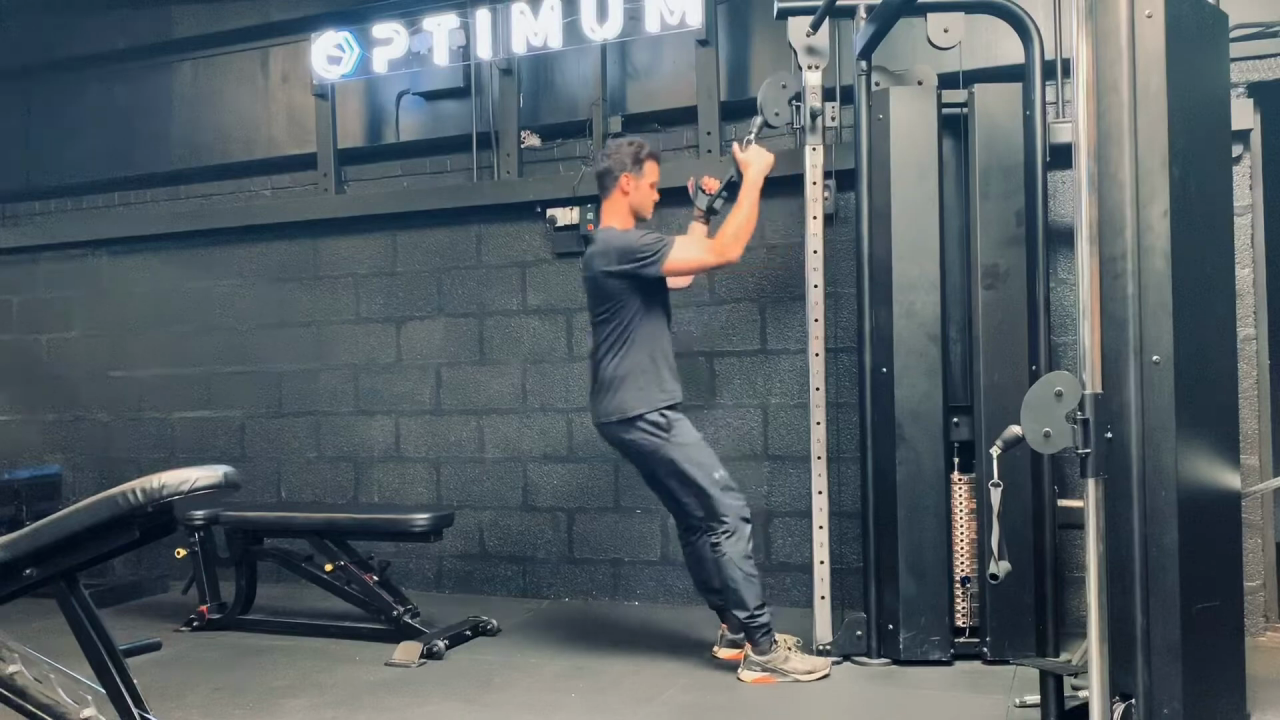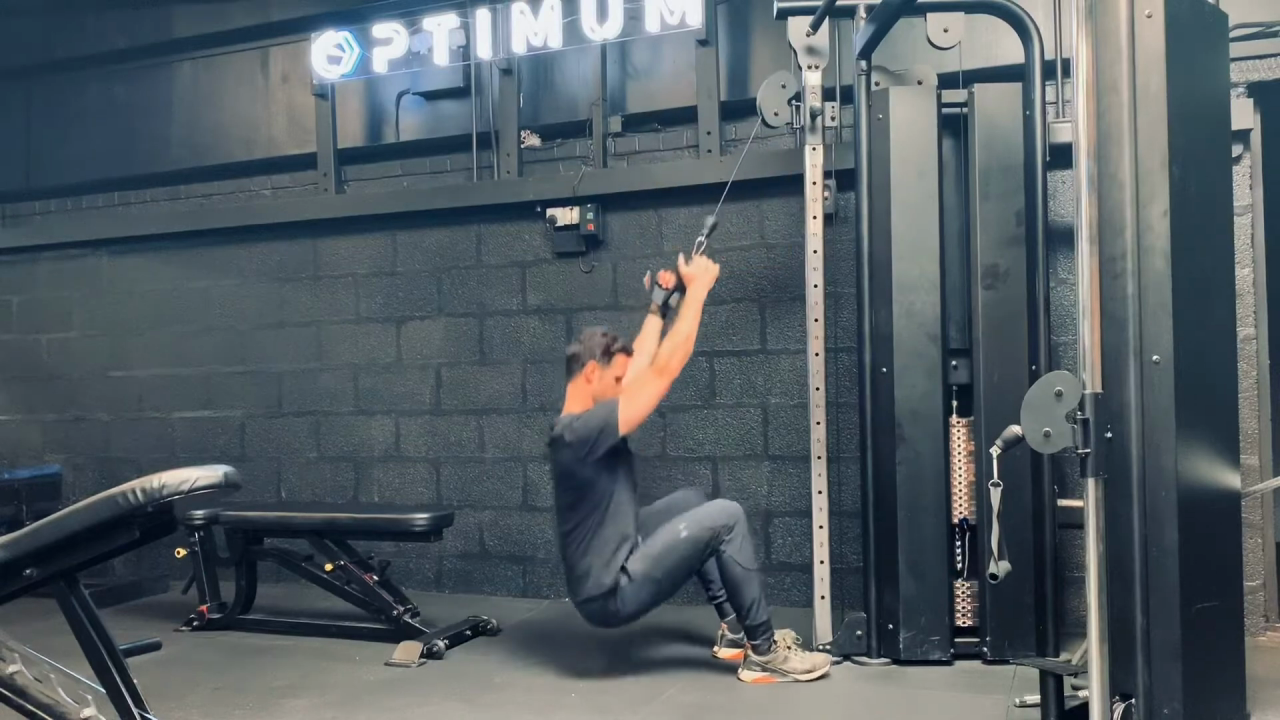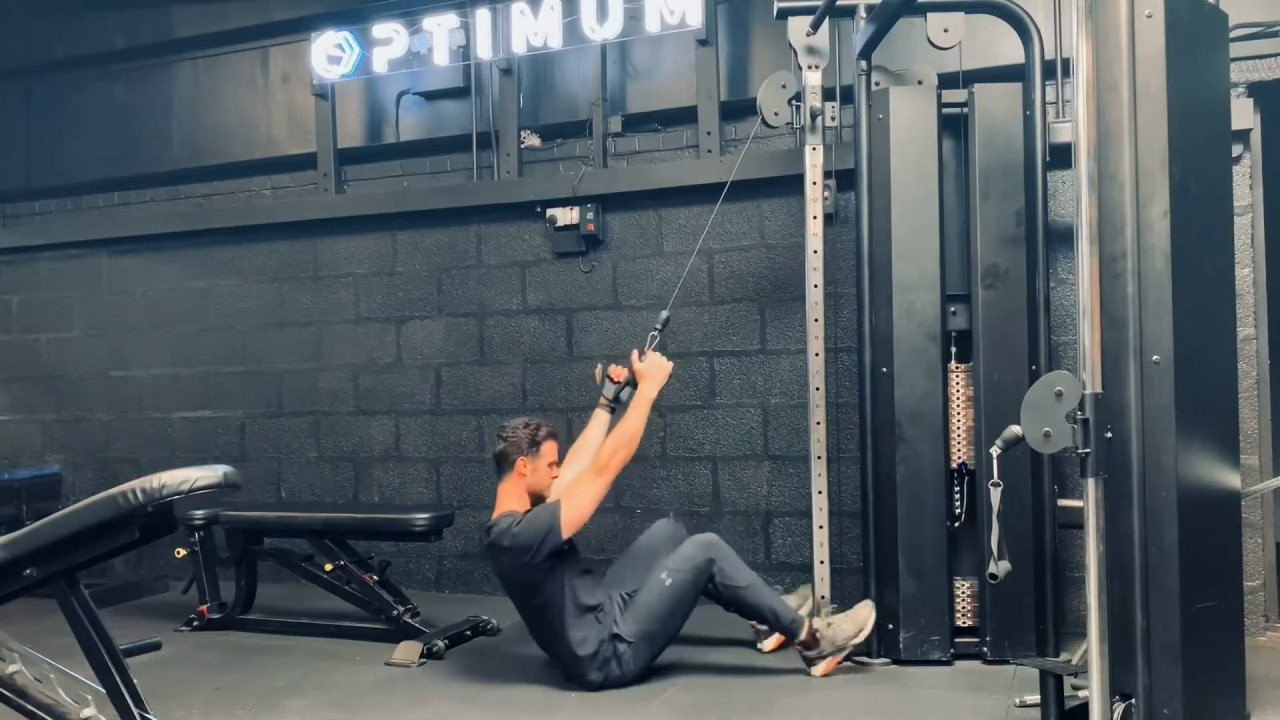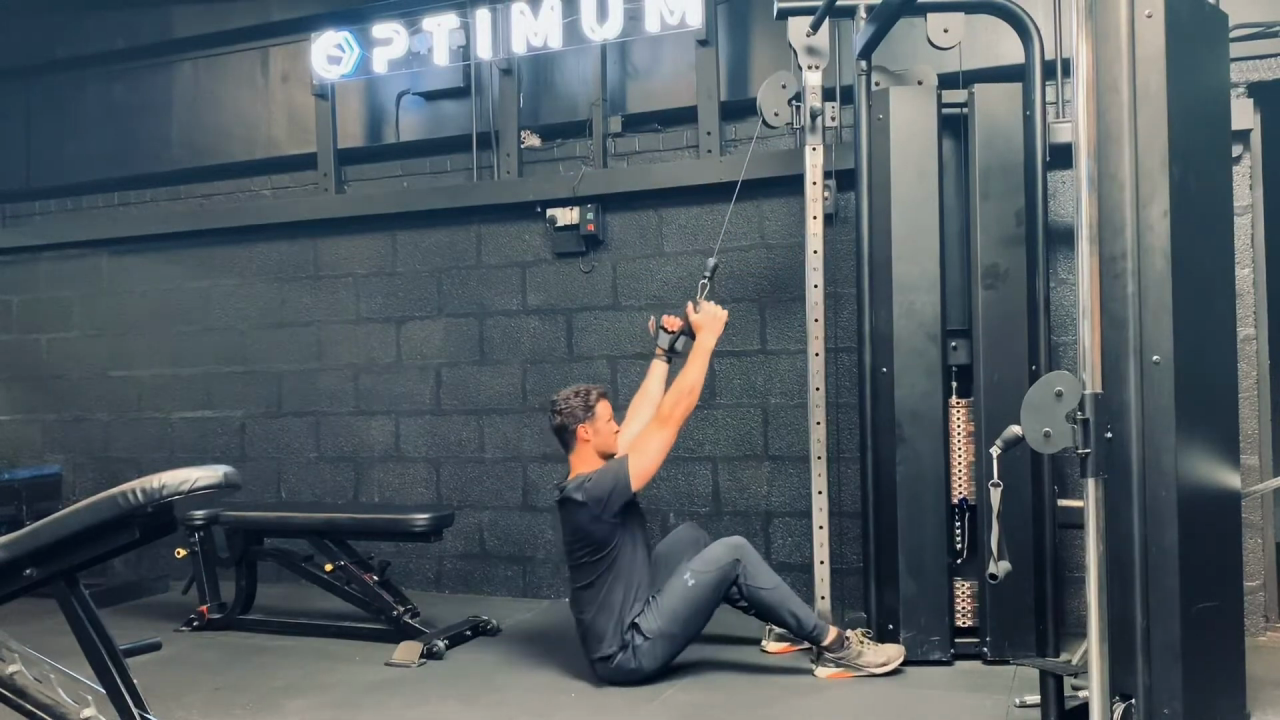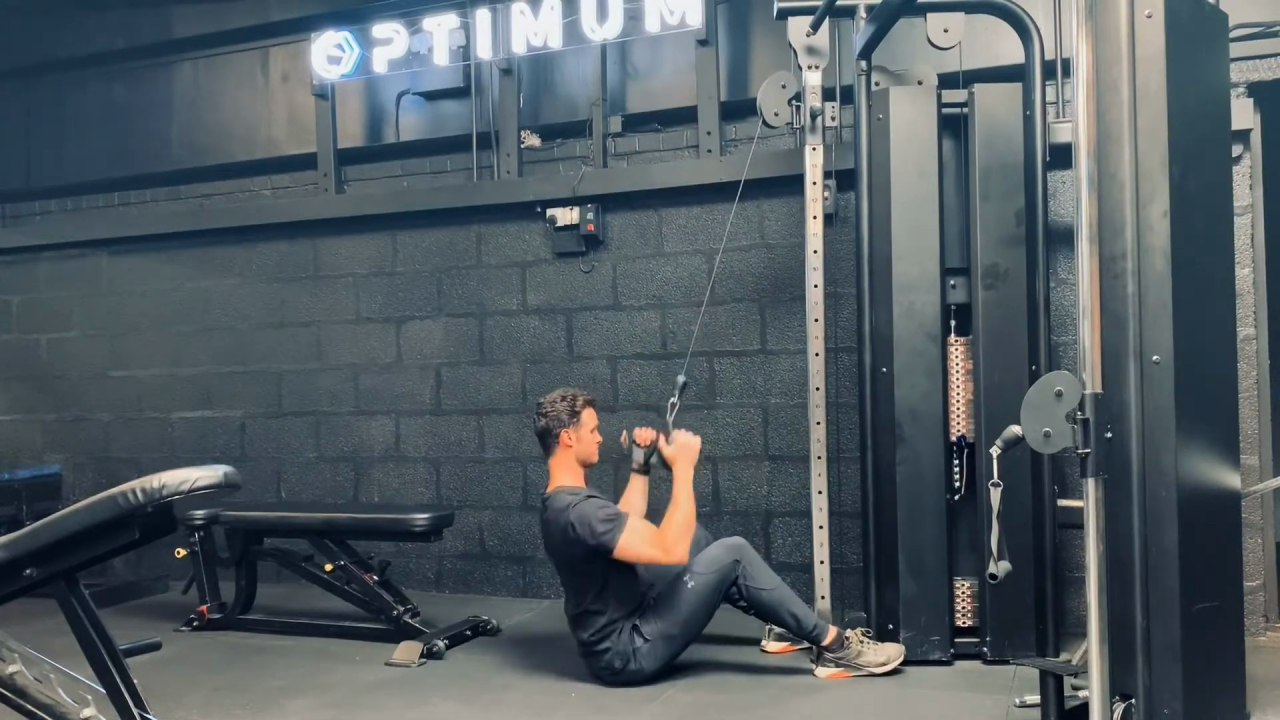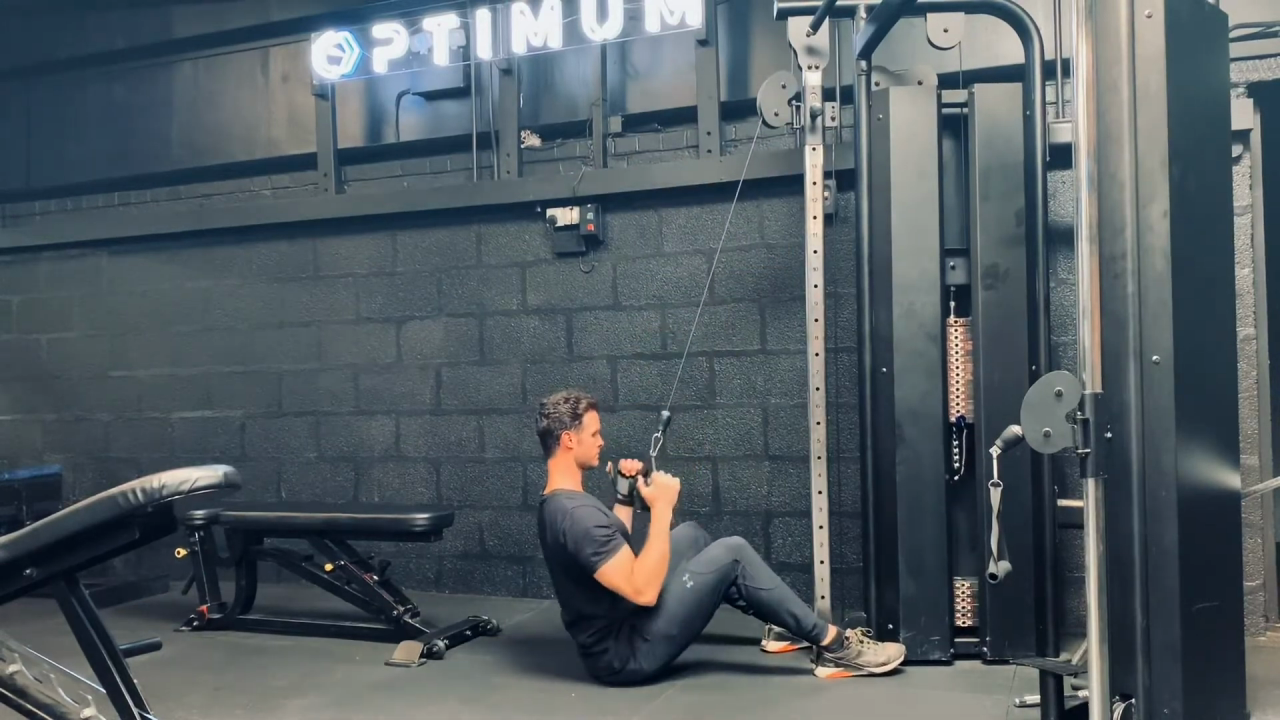
dt=0.7s
person 1, frame 1
left shoulder: (616, 248)
right shoulder: (620, 246)
left elbow: (683, 271)
right elbow: (724, 251)
left wrist: (701, 212)
right wrist: (753, 175)
left hip: (637, 410)
right hip: (642, 411)
left knee: (699, 520)
right knee: (727, 515)
left ankle: (734, 630)
right ankle: (761, 648)
person 1, frame 2
left shoulder: (581, 423)
right shoulder: (581, 434)
left elbow: (639, 367)
right elbow: (661, 372)
left wrist: (658, 307)
right wrist: (697, 289)
left hip: (615, 559)
right hip: (608, 592)
left knee: (693, 505)
right knee: (726, 516)
left ankle: (736, 629)
right ankle: (764, 652)
person 1, frame 3
left shoulder: (516, 518)
right shoulder: (520, 536)
left elbow: (579, 466)
right elbow: (605, 469)
left wrist: (608, 400)
right wrist: (648, 388)
right hip: (611, 655)
left knee: (667, 531)
right knee: (705, 548)
left ankle: (768, 616)
right ankle: (811, 639)
person 1, frame 4
left shoulder: (587, 483)
right shoulder: (596, 492)
left elbow: (642, 417)
right elbow: (670, 417)
left wrist: (663, 351)
right wrist: (706, 336)
left hip: (625, 630)
right hip: (628, 652)
left knee: (690, 538)
right knee: (733, 553)
left ankle: (784, 626)
right ankle: (835, 647)
person 1, frame 5
left shoulder: (564, 501)
right shoulder: (578, 512)
left elbow: (627, 522)
right elbow: (673, 550)
left wrist: (640, 462)
right wrist: (683, 466)
left hip: (624, 622)
right hip: (628, 652)
left knee: (694, 538)
right knee: (732, 552)
left ankle: (783, 626)
right ankle: (834, 647)
person 1, frame 6
left shoulder: (560, 504)
right shoulder: (575, 516)
right elbow: (645, 590)
left wrist: (625, 495)
right wrist: (661, 508)
left hip: (619, 625)
right hip: (625, 653)
left knee: (691, 535)
right knee: (731, 552)
left ankle: (783, 625)
right ankle: (834, 646)
